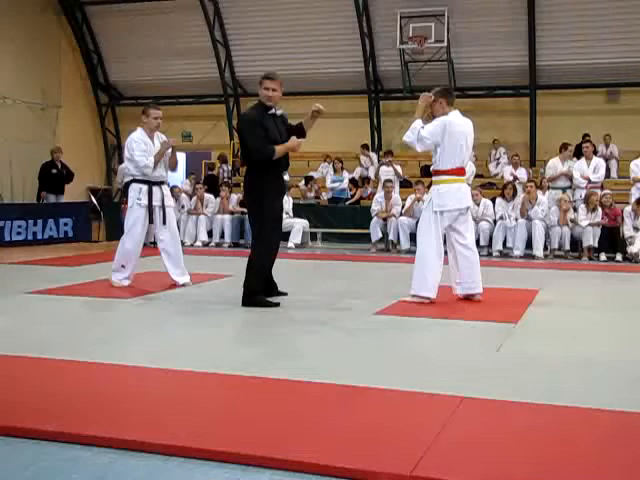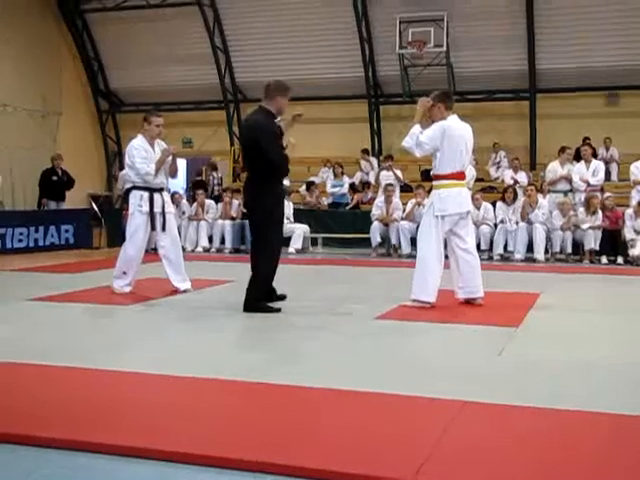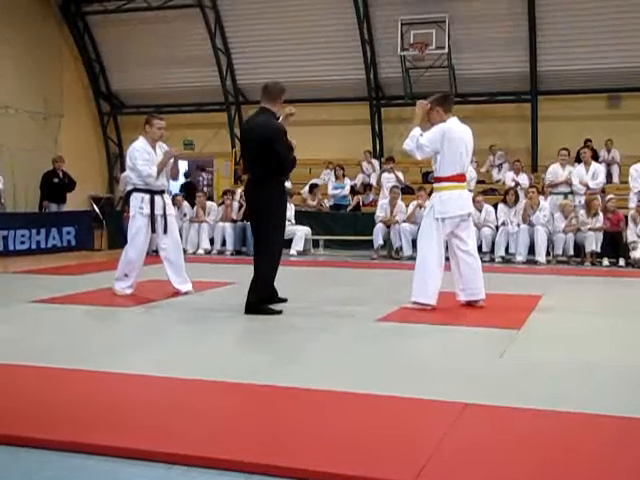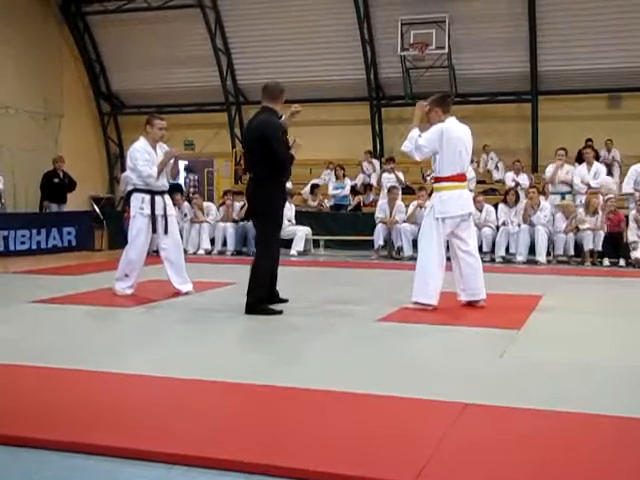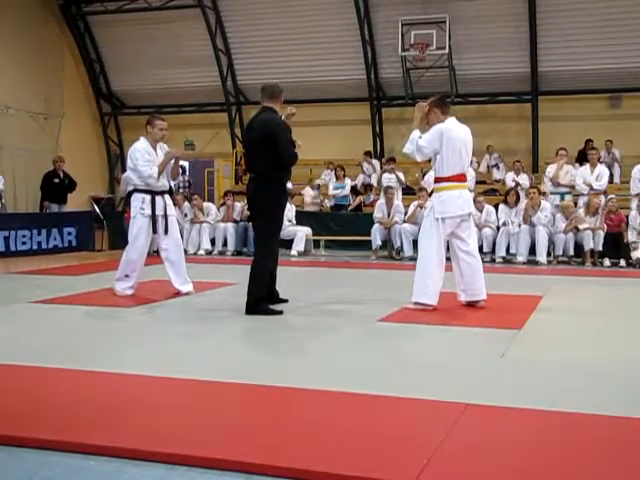
dt=0.4s
person 1, frame 1
left shoulder: (277, 116)
right shoulder: (250, 117)
left elbow: (296, 133)
right elbow: (260, 154)
left wrist: (312, 117)
right wrist: (288, 146)
left hip: (273, 182)
right hip: (260, 184)
left knee: (272, 237)
right knee: (264, 239)
left ankle: (266, 285)
right ankle: (252, 293)
person 1, frame 2
left shoulder: (256, 120)
right shoulder: (263, 125)
right elbow: (279, 162)
right wrist: (287, 151)
left hip: (257, 187)
right hip: (267, 190)
left knee: (262, 243)
right knee: (270, 245)
left ankle: (264, 290)
right ankle: (254, 299)
person 1, frame 3
left shoulder: (251, 122)
right shoulder: (272, 126)
right elbow: (287, 163)
left wrist: (282, 119)
right wrist: (292, 151)
left hip: (255, 188)
right hip: (269, 191)
left knee: (264, 244)
right knee: (270, 247)
left ankle: (267, 292)
right ankle: (255, 301)
person 1, frame 4
left shoulder: (255, 121)
right shoulder: (273, 124)
right elbow: (283, 160)
right wrist: (292, 152)
left hip: (259, 187)
right hip: (269, 190)
left knee: (269, 242)
right knee: (267, 245)
left ankle: (268, 292)
right ankle: (255, 302)
person 1, frame 5
left shoulder: (253, 123)
right shoulder: (277, 124)
right elbow: (288, 158)
right wrist: (294, 151)
left hip: (257, 187)
right hip: (271, 189)
left knee: (267, 242)
right knee: (266, 245)
left ankle: (268, 293)
right ankle: (255, 301)
person 2, frame 1
left shoulder: (444, 123)
right shoulder: (466, 123)
left elbow: (414, 140)
left wrist: (420, 110)
right wrist: (425, 112)
left hip: (444, 191)
right hip: (460, 189)
left knee: (429, 240)
right knee: (463, 241)
left ankle: (423, 291)
right ankle: (472, 289)
person 2, frame 2
left shoulder: (443, 128)
right shoulder: (465, 128)
left elbow: (413, 145)
left wrist: (419, 116)
right wrist: (424, 116)
left hip: (444, 196)
right hip: (460, 193)
left knee: (430, 245)
right knee: (464, 245)
left ankle: (424, 296)
right ankle: (473, 293)
person 2, frame 3
left shoulder: (443, 130)
right shoulder: (465, 130)
left elbow: (414, 148)
left wrist: (418, 119)
right wrist: (424, 121)
left hip: (445, 198)
right hip: (461, 196)
left knee: (429, 247)
right knee: (465, 247)
left ankle: (424, 298)
right ankle: (474, 295)
person 2, frame 4
left shoulder: (441, 130)
right shoulder: (464, 130)
left elbow: (414, 149)
left wrist: (417, 120)
right wrist: (424, 123)
left hip: (445, 198)
right hip: (462, 196)
left knee: (431, 247)
right knee: (466, 247)
left ankle: (425, 298)
right ankle: (475, 295)
person 2, frame 5
left shoulder: (441, 130)
right shoulder: (464, 130)
left elbow: (416, 151)
left wrist: (416, 121)
right wrist: (422, 123)
left hip: (445, 197)
right hip: (462, 195)
left knee: (431, 247)
right knee: (466, 247)
left ankle: (425, 298)
right ankle: (475, 295)
person 3, frame 1
left shoulder: (161, 138)
right shoulder: (135, 139)
left elbow: (172, 167)
right elbow: (146, 167)
left wrist: (173, 150)
right wrist: (162, 150)
left hip: (161, 191)
right hip: (141, 192)
left knee: (170, 235)
right knee: (133, 236)
left ankle: (180, 276)
right ankle: (120, 276)
person 3, frame 2
left shoulder: (161, 145)
right shoulder: (135, 146)
left elbow: (172, 174)
right elbow: (147, 174)
left wrist: (173, 158)
right wrist: (163, 157)
left hip: (161, 198)
right hip: (142, 199)
left knee: (171, 242)
right knee: (135, 243)
left ankle: (181, 282)
right ankle: (121, 283)
person 3, frame 3
left shoulder: (162, 147)
right shoulder: (137, 148)
left elbow: (173, 176)
right elbow: (149, 177)
left wrist: (175, 160)
right wrist: (165, 159)
left hip: (162, 200)
right hip: (143, 201)
left knee: (172, 243)
right knee: (136, 246)
left ankle: (182, 284)
right ankle: (122, 284)
person 3, frame 4
left shoulder: (163, 148)
right shoulder: (137, 149)
left elbow: (173, 177)
right elbow: (150, 177)
left wrist: (175, 160)
right wrist: (166, 159)
left hip: (163, 200)
right hip: (143, 201)
left knee: (173, 243)
right knee: (137, 246)
left ankle: (183, 284)
right ankle: (122, 285)
person 3, frame 5
left shoulder: (163, 148)
right shoulder: (138, 149)
left elbow: (173, 177)
right elbow: (150, 177)
left wrist: (176, 161)
right wrist: (166, 159)
left hip: (163, 200)
right hip: (144, 201)
left knee: (173, 244)
right knee: (137, 246)
left ankle: (183, 284)
right ankle: (123, 285)
